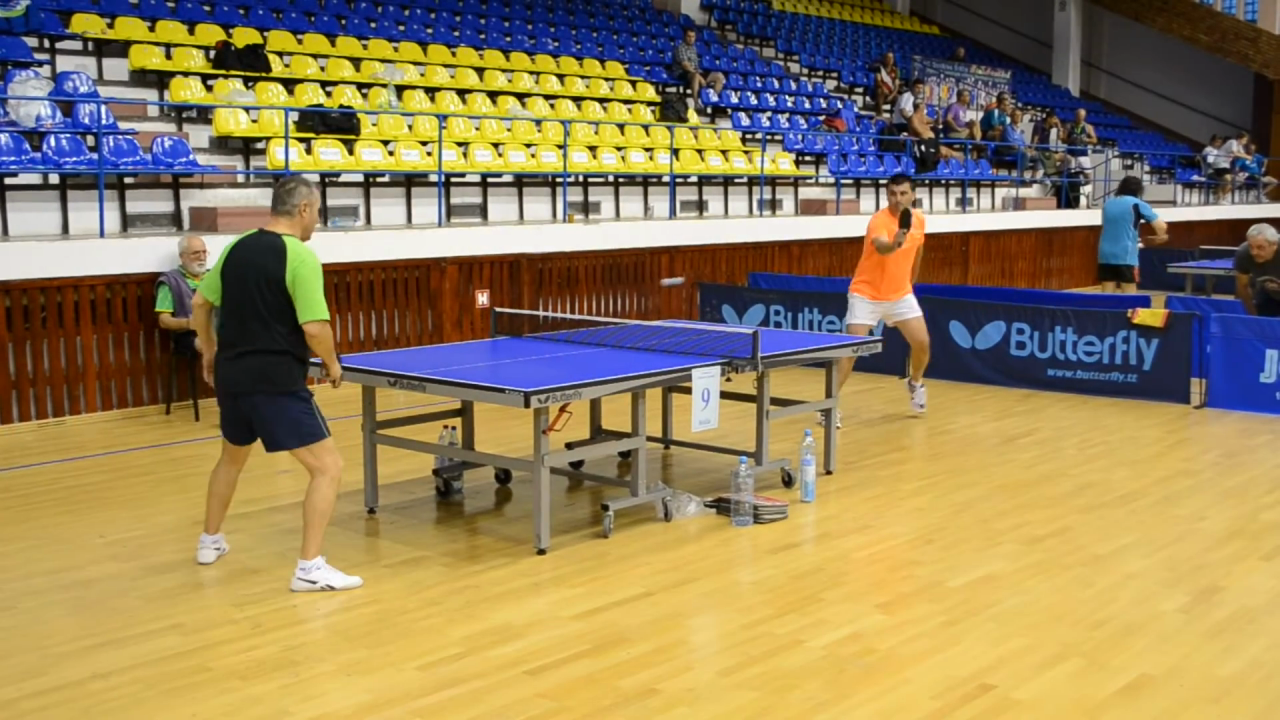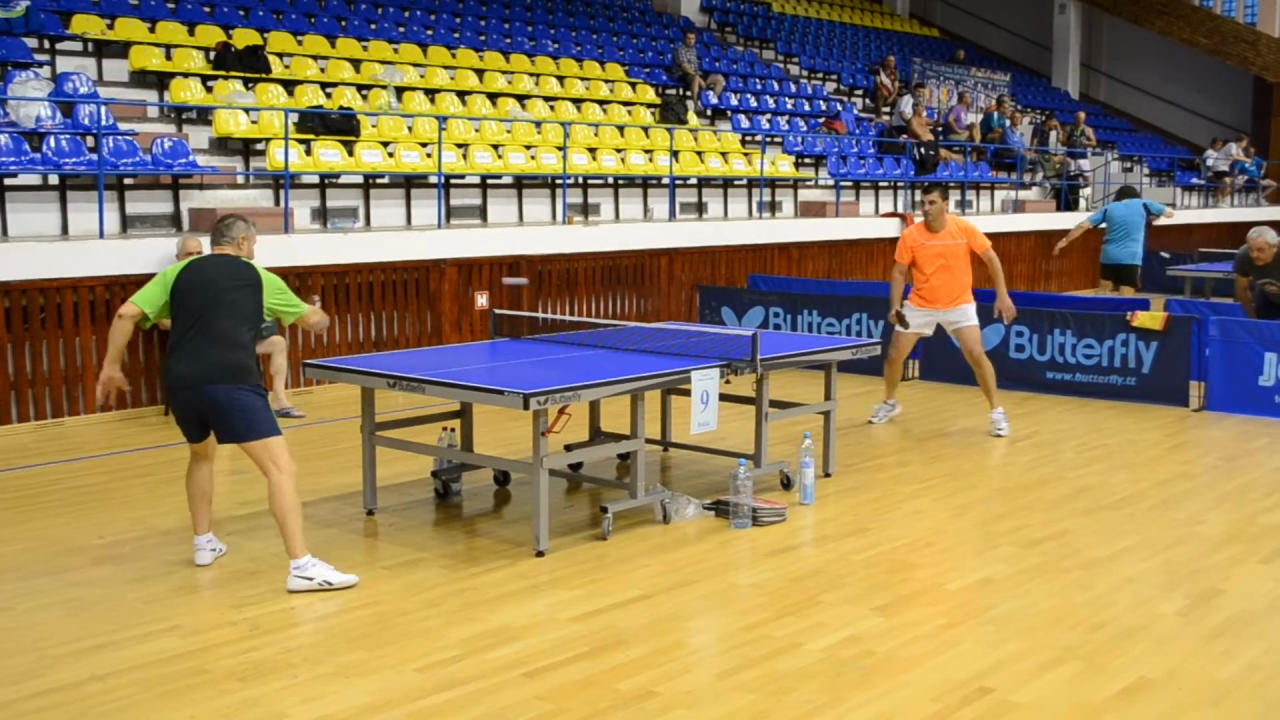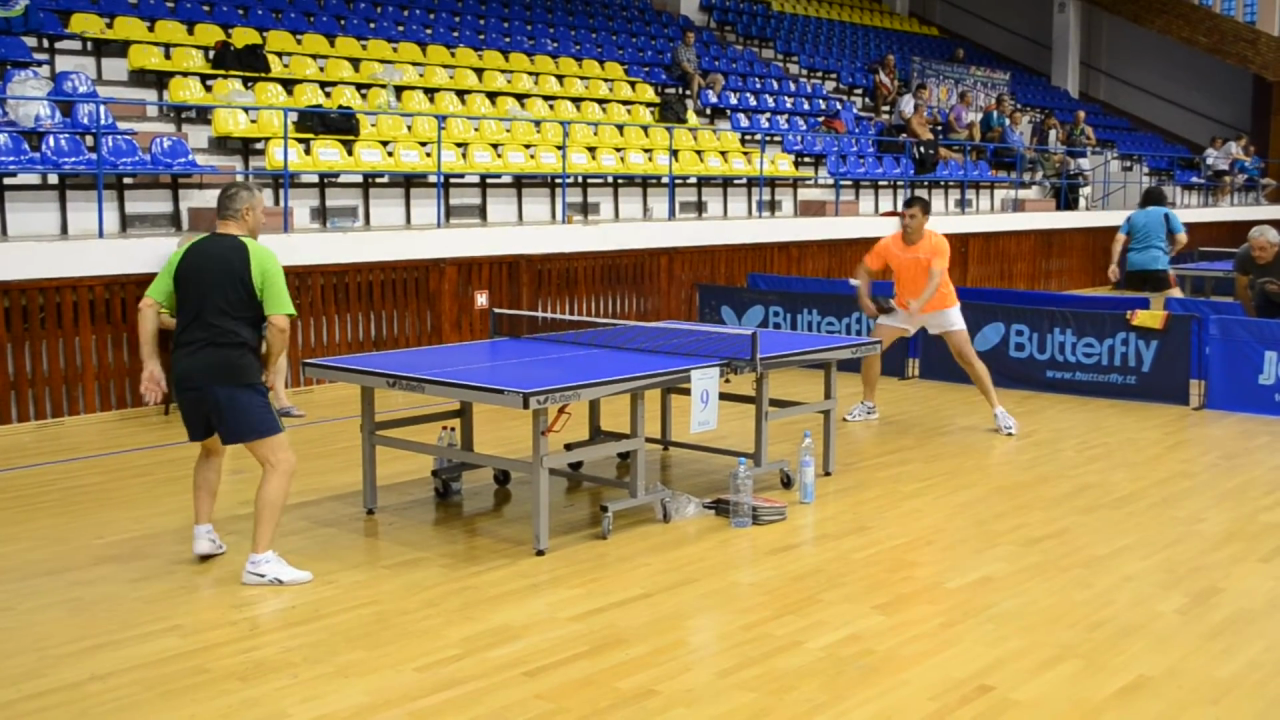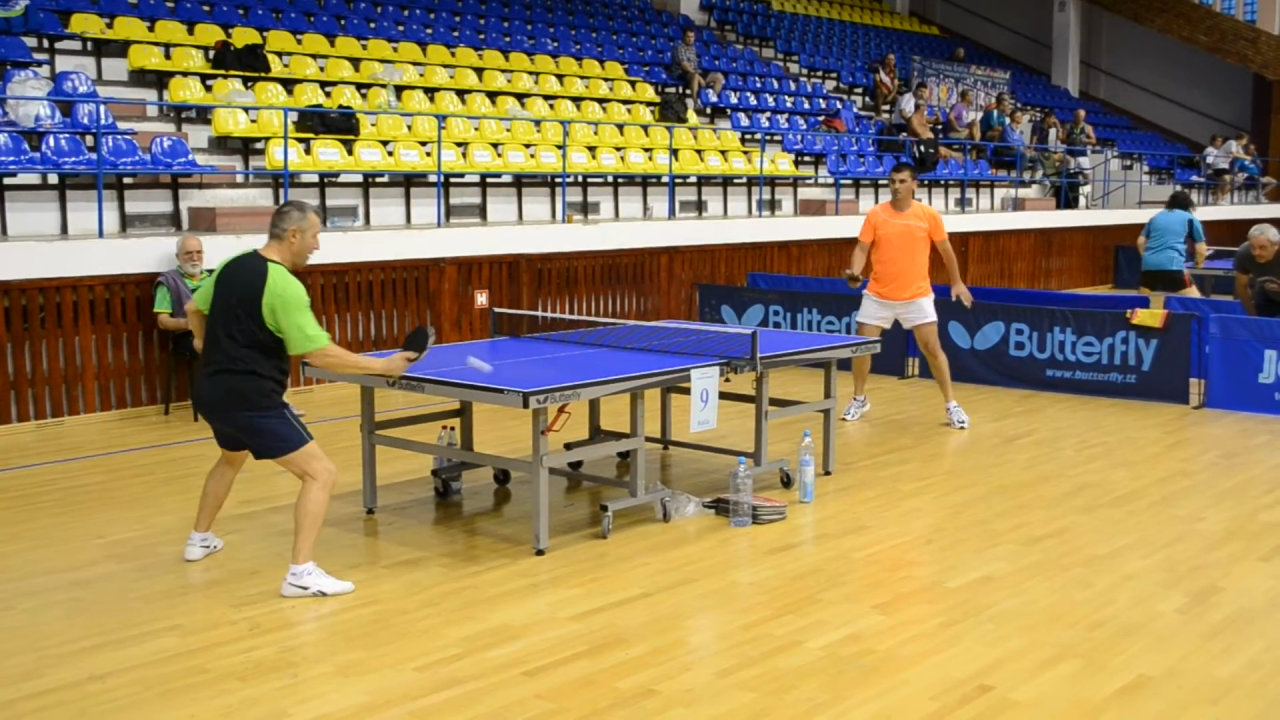
dt=0.5s
person 1, frame 1
left shoulder: (237, 248)
right shoulder: (300, 256)
left elbow: (200, 303)
right elbow: (315, 327)
left wrist: (210, 352)
right wrist: (332, 364)
left hip: (231, 378)
right hip: (277, 383)
left knee: (231, 459)
right knee: (327, 468)
left ankle: (210, 541)
right ankle: (310, 568)
person 1, frame 2
left shoulder: (178, 272)
right shoulder: (259, 277)
left elbow: (126, 315)
right elbow: (313, 320)
left wrist: (111, 367)
right wrist: (317, 316)
left hip: (180, 381)
right hip: (232, 380)
left knee: (201, 454)
right knee: (280, 468)
left ankle: (204, 542)
right ankle: (302, 565)
person 1, frame 3
left shoulder: (186, 253)
right shoulder: (259, 256)
left elbow: (148, 307)
right elbow: (280, 325)
left wrist: (151, 364)
right wrist: (270, 368)
left hip: (187, 374)
right hip: (234, 375)
left knee: (211, 451)
right knee: (280, 462)
left ankle: (204, 534)
right ankle: (260, 561)
person 1, frame 4
left shoulder: (232, 265)
right shoulder: (284, 287)
left elbow: (193, 311)
right elbow: (319, 353)
right wrist: (383, 364)
left hip: (211, 393)
right hip: (251, 400)
left knee: (231, 460)
right knee: (320, 474)
left ankle: (199, 539)
right ankle: (300, 573)
person 2, frame 1
left shoulder: (918, 220)
right shoulder: (879, 220)
right elbow: (880, 247)
left wrist: (912, 280)
right wrist: (895, 244)
left hip: (901, 294)
right hip: (866, 293)
left knee: (922, 343)
left ankle: (915, 383)
person 2, frame 2
left shoulder: (964, 229)
right shoulder: (911, 235)
left elbow: (991, 257)
right elbow: (899, 272)
left wrist: (1002, 295)
right wrist: (895, 305)
left hip: (958, 304)
right hip: (920, 305)
left knee: (976, 355)
right knee: (894, 355)
left ankle: (996, 411)
right ankle: (890, 403)
person 2, frame 3
left shoulder: (938, 243)
right shoulder: (888, 245)
left elbow: (935, 279)
right elbow: (863, 270)
left wrist: (919, 303)
right wrist: (864, 298)
left hip: (942, 307)
right hip: (903, 308)
left knee: (967, 356)
left ankle: (998, 411)
right ankle: (868, 405)
person 2, frame 4
left shoulder: (929, 215)
right shoulder: (876, 215)
left elbow: (945, 249)
right elbow: (862, 249)
left wrist: (957, 282)
right wrist: (854, 273)
left hip: (916, 296)
right hip: (878, 295)
left knee: (932, 349)
left ankle: (952, 405)
right ankle: (859, 400)
